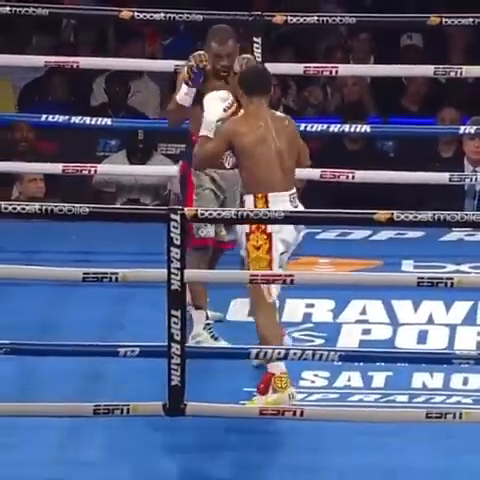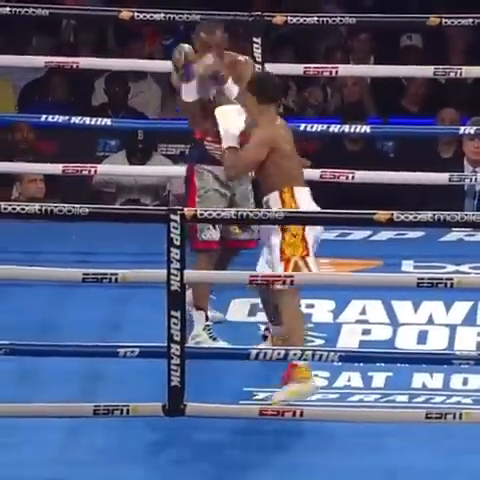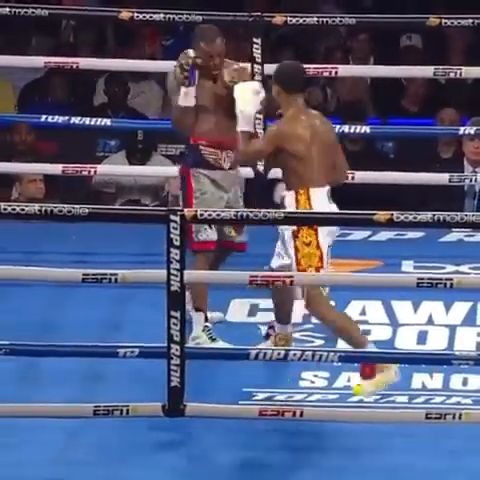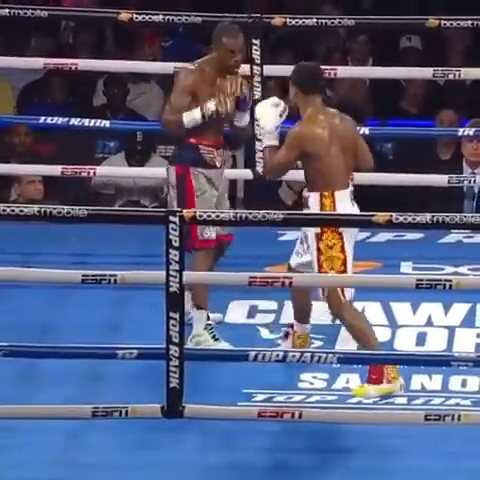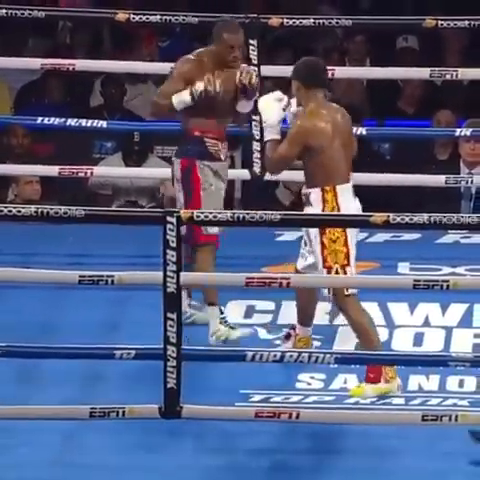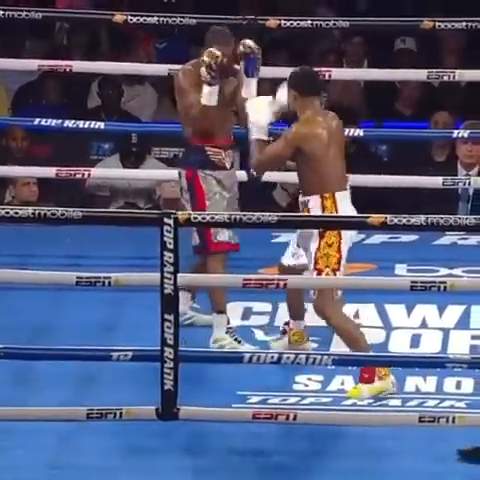
dt=0.2s
person 1, frame 1
left shoulder: (235, 126)
right shoulder: (285, 122)
left elbow: (200, 161)
right elbow: (303, 160)
left wrist: (209, 122)
left hip: (265, 214)
right hip: (288, 208)
left knee: (262, 297)
right knee: (264, 288)
left ankle: (277, 380)
right ankle: (273, 342)
person 1, frame 2
left shoulder: (265, 131)
right shoulder: (275, 126)
left elbow: (234, 170)
left wrist: (229, 135)
left hip: (292, 214)
right hip: (284, 212)
left knee: (287, 291)
left ankle: (299, 371)
right ankle: (280, 337)
person 1, frame 3
left shoulder: (283, 129)
right shoulder: (321, 122)
left elbow: (242, 157)
right elbow: (340, 172)
left wrist: (245, 117)
left hip: (307, 213)
right hip: (312, 208)
left knee: (315, 300)
right knee: (279, 276)
left ankle: (377, 363)
right ankle: (281, 337)
person 1, frame 4
left shoulder: (303, 131)
right shoulder: (342, 120)
left elbow: (272, 171)
right elbow: (366, 162)
left wrist: (268, 131)
left hip: (330, 214)
right hip: (326, 209)
left knee: (337, 301)
right knee: (298, 271)
left ankle: (385, 371)
right ankle: (299, 337)
person 1, frame 5
left shoulder: (305, 125)
right shoulder: (339, 114)
left elbow: (273, 166)
left wrist: (271, 125)
left hip: (332, 209)
right hip: (323, 206)
left knee: (343, 295)
right knee: (304, 274)
left ankle: (383, 371)
right ankle: (301, 339)
person 1, frame 6
left shoulder: (302, 131)
right shoulder: (331, 121)
left elbow: (260, 163)
left wrist: (258, 124)
left hip: (329, 217)
right hip: (317, 213)
left knee: (325, 304)
right knee: (290, 271)
left ankle: (377, 371)
right ankle: (296, 334)
person 2, frame 1
left shoulder: (244, 72)
right shoulder: (192, 71)
right elbow: (173, 119)
right wrist: (192, 81)
left hip: (231, 162)
left knee: (221, 241)
right knee: (202, 242)
left ankle: (192, 299)
right ankle: (200, 328)
person 2, frame 2
left shoulder: (242, 64)
right shoulder: (186, 69)
right elbow: (193, 116)
left wrist: (222, 79)
right wrist: (186, 75)
right hip: (206, 161)
left knee: (237, 238)
right knee: (207, 244)
left ankle: (195, 296)
right ankle: (200, 329)
person 2, frame 3
left shoulder: (237, 72)
right shoulder: (184, 76)
right elbow: (182, 124)
left wrist: (238, 90)
right wrist: (187, 82)
left hip: (229, 162)
right hip: (199, 165)
left knee: (230, 240)
right knee: (204, 245)
left ankle: (192, 298)
right ankle: (200, 330)
person 2, frame 4
left shoulder: (234, 78)
right shoulder: (192, 76)
left elbow: (240, 129)
right elbow: (168, 121)
left wrist: (243, 104)
right wrist: (206, 111)
left hip: (216, 161)
right hip: (191, 162)
left knee: (220, 240)
right knee: (203, 242)
left ankle: (187, 302)
right ankle: (201, 329)
person 2, frame 5
left shoulder: (234, 70)
right shoulder: (189, 65)
left elbow: (239, 118)
right elbow: (157, 107)
left wrist: (247, 93)
right wrist: (194, 92)
left hip: (218, 154)
right hip: (195, 156)
left knee: (196, 237)
right knee: (204, 238)
left ankle: (180, 304)
right ankle: (217, 322)
person 2, frame 6
left shoulder: (233, 74)
right shoulder: (187, 75)
right elbow: (202, 124)
left wrist: (250, 70)
right wrist: (210, 80)
left hip: (226, 163)
right hip: (200, 166)
left knee: (213, 244)
right knee: (216, 245)
left ankle: (182, 305)
right ankle: (222, 332)
